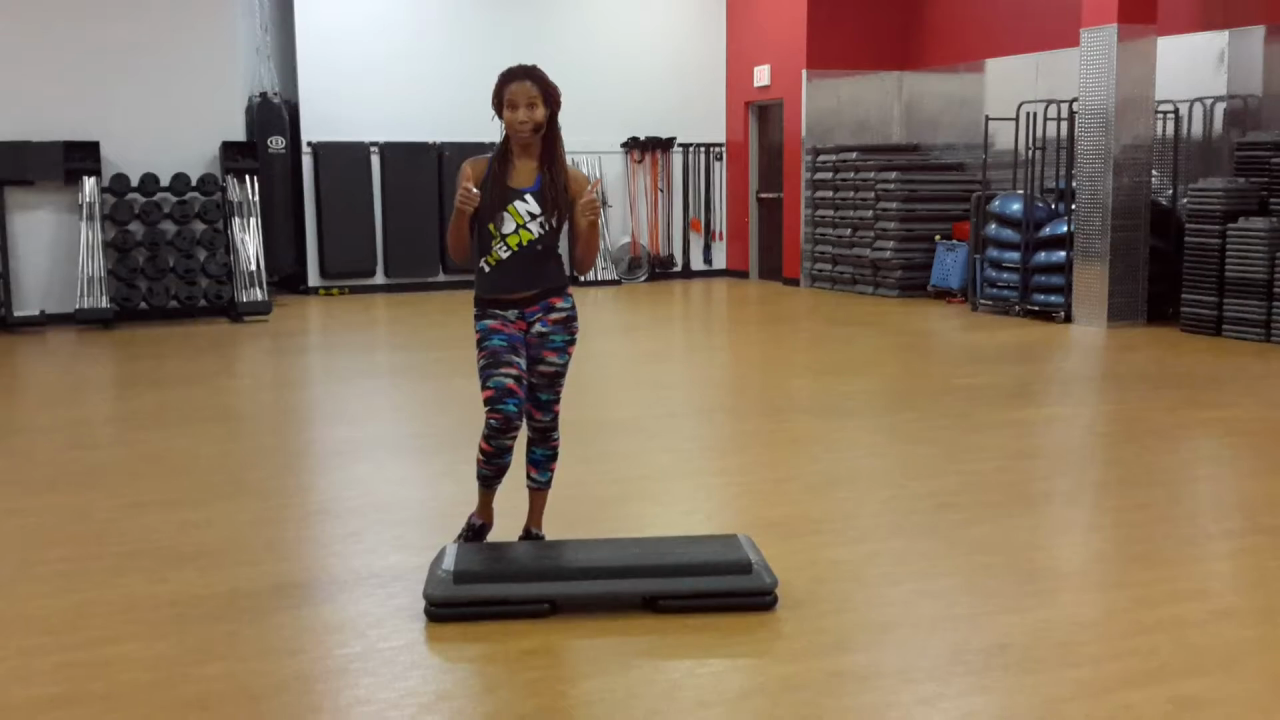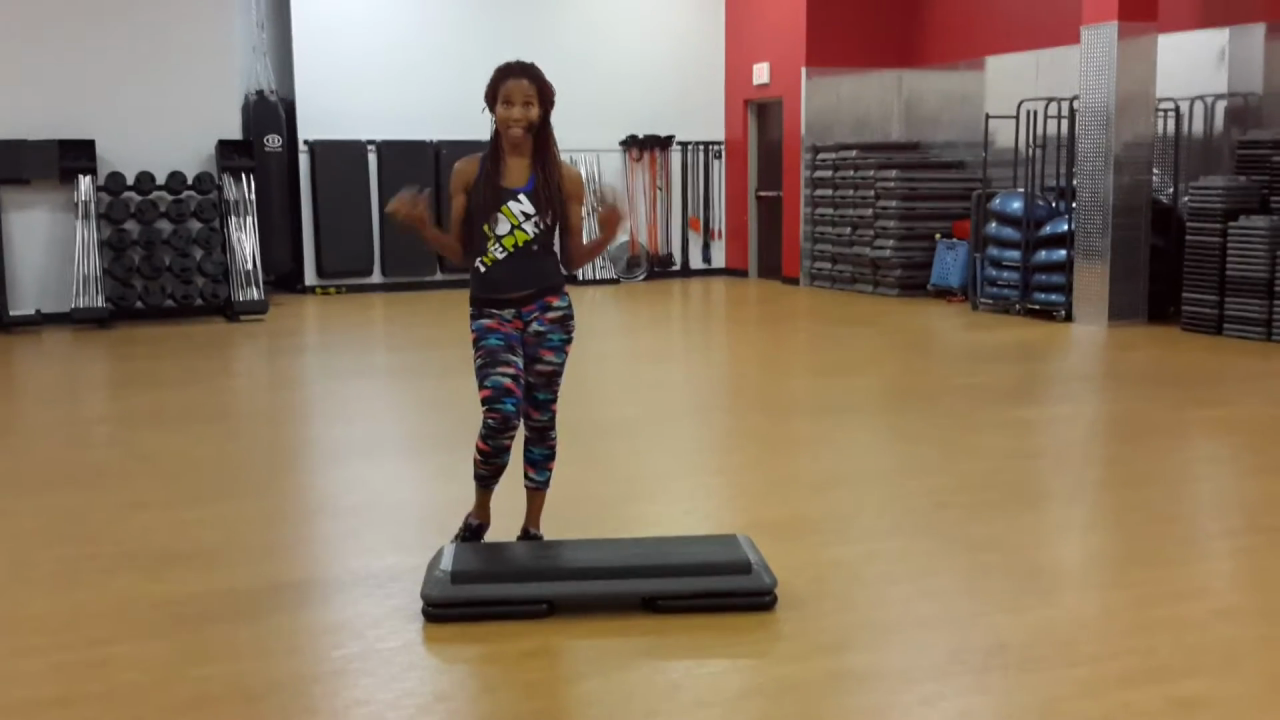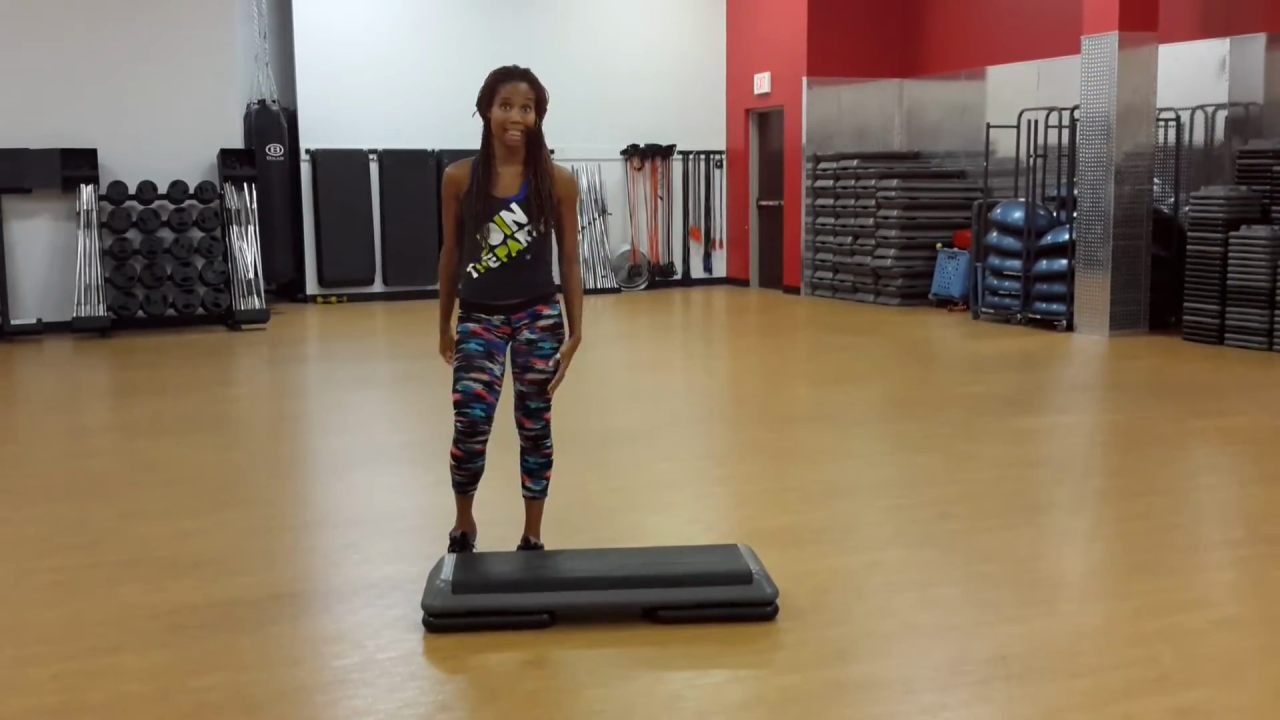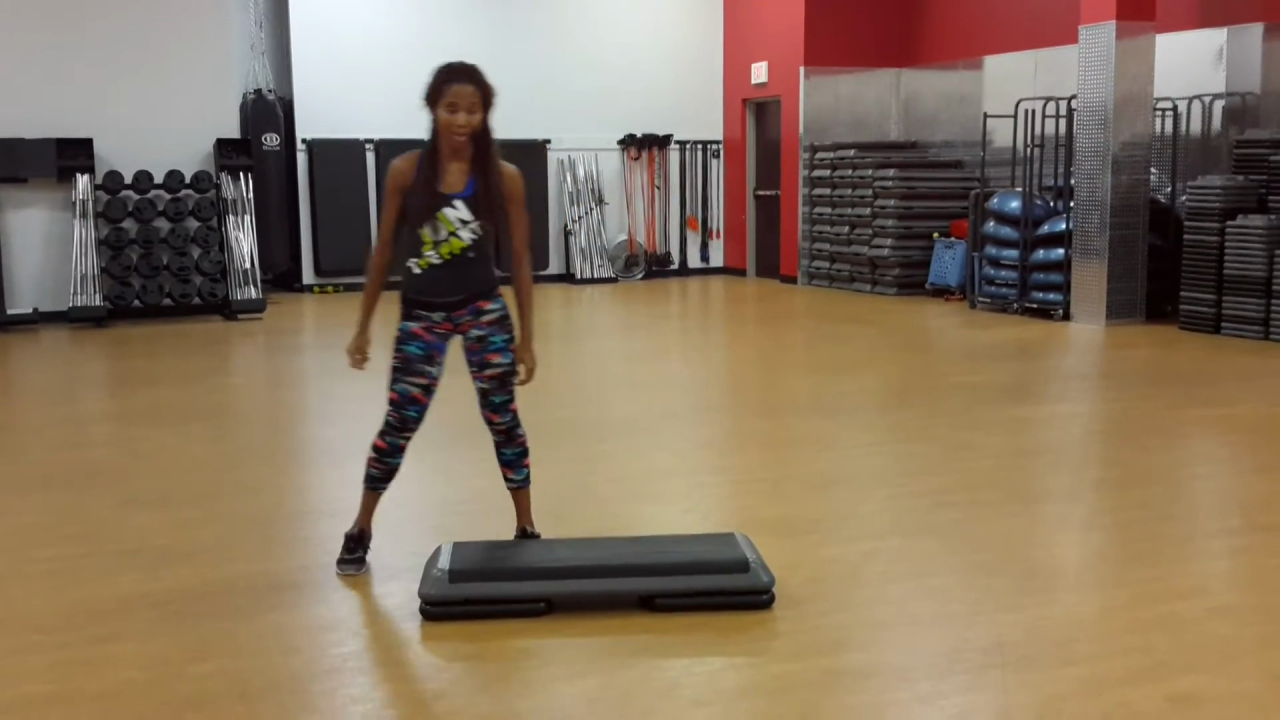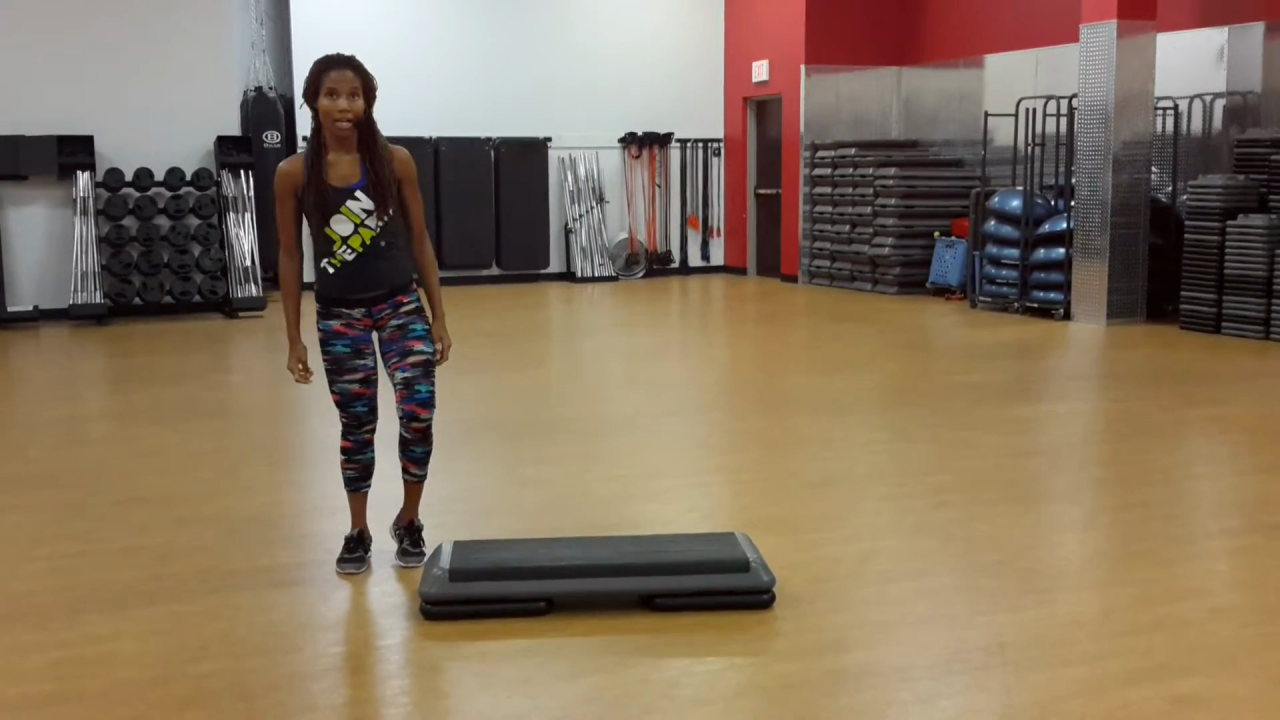
dt=1s
person 1, frame 1
left shoulder: (570, 179)
right shoulder: (478, 171)
left elbow: (582, 264)
right elbow: (460, 255)
left wrist: (591, 223)
right wrist: (460, 211)
left hip: (552, 311)
right hip: (495, 313)
left knee: (543, 419)
right knee: (504, 414)
left ankle: (534, 526)
right ankle: (482, 512)
person 1, frame 2
left shoulder: (563, 177)
right shoulder: (468, 172)
left elbow: (571, 259)
right elbow: (459, 253)
left wrist: (603, 239)
right wrist: (423, 228)
left hip: (548, 310)
right hip: (491, 312)
left knee: (540, 418)
right knee: (501, 414)
left ankle: (532, 527)
right ankle: (478, 513)
person 1, frame 3
left shoulder: (557, 180)
right shoulder: (460, 177)
left elbow: (569, 260)
right elbow: (451, 254)
left wrist: (574, 334)
right wrist: (444, 326)
left hip: (538, 316)
right hip: (479, 317)
left knee: (534, 427)
right knee: (471, 424)
left ankle: (532, 538)
right ankle: (463, 527)
person 1, frame 4
left shoulder: (503, 177)
right shoulder: (405, 171)
left elbow: (519, 258)
right elbow: (382, 250)
left wrist: (527, 336)
right wrist: (362, 326)
left hip: (484, 311)
right hip: (420, 314)
left knee: (503, 419)
right knee: (399, 423)
left ankle: (526, 527)
right ankle: (360, 529)
person 1, frame 5
left shoulder: (395, 161)
right shoulder: (294, 173)
left elbow: (419, 239)
right elbow: (290, 256)
left wrist: (438, 316)
right wrist: (293, 337)
left hip: (400, 304)
right hip: (338, 314)
left knee: (419, 415)
right knee: (357, 425)
left ankle: (409, 522)
right ankle: (358, 532)
